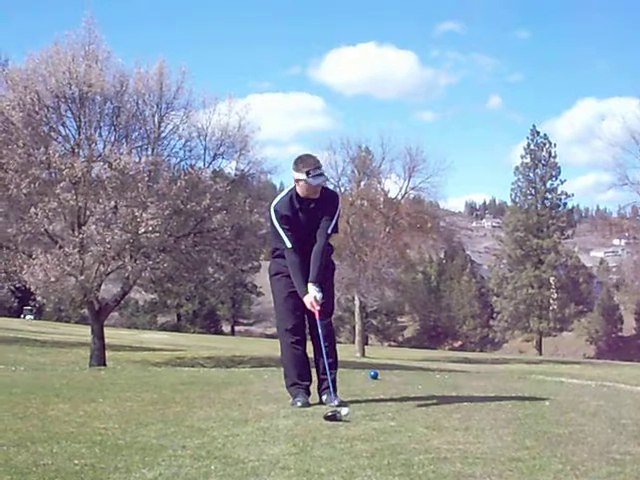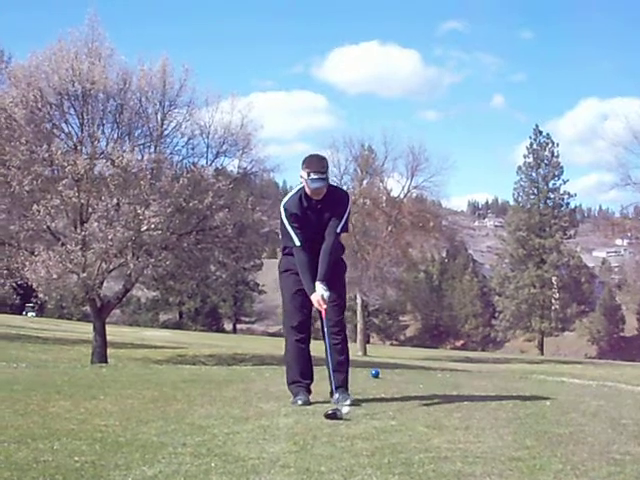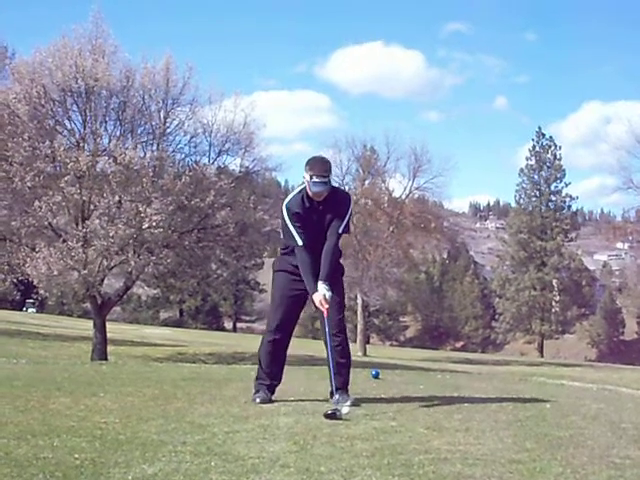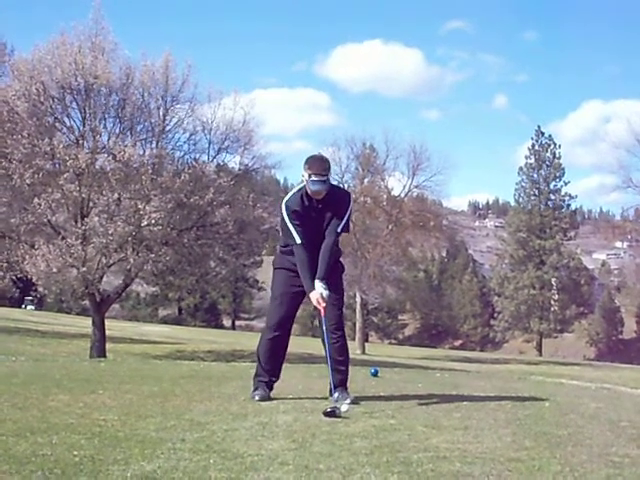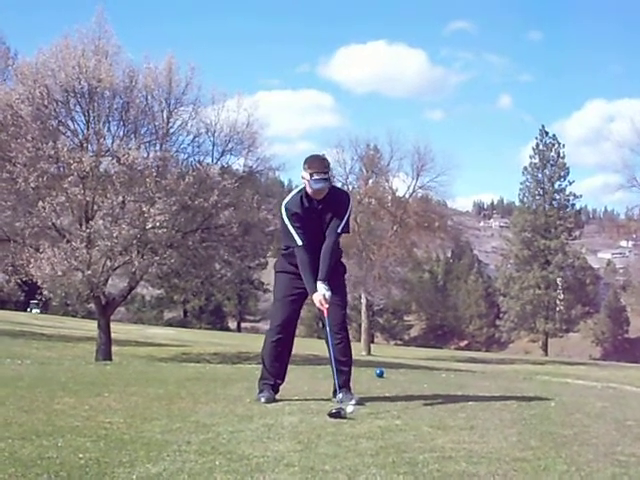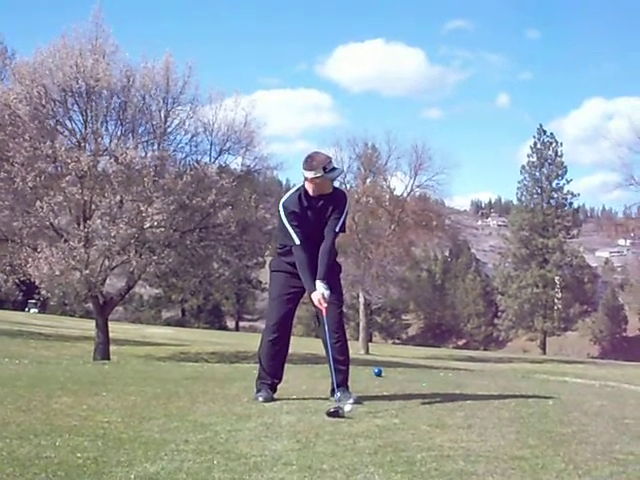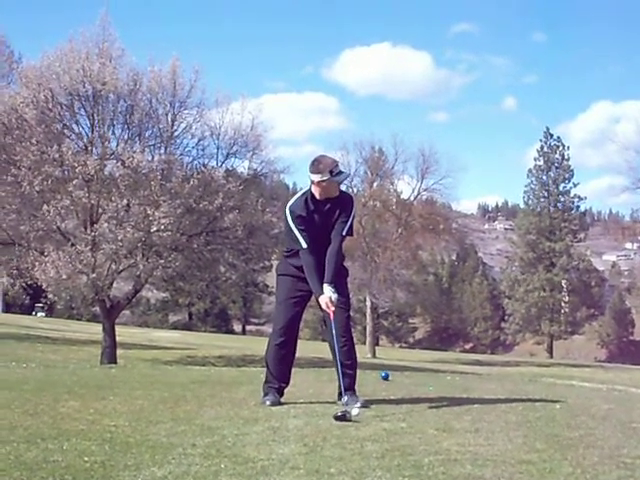
dt=0.5s
person 1, frame 1
left shoulder: (330, 199)
right shoulder: (280, 206)
left elbow: (322, 242)
right elbow: (291, 251)
left wrist: (314, 284)
right wrist: (304, 291)
left hip: (319, 267)
right hip: (286, 268)
left knee: (324, 326)
right knee: (291, 328)
left ankle: (327, 389)
right ankle: (299, 390)
person 1, frame 2
left shoulder: (341, 198)
right shoulder: (290, 204)
left elbow: (330, 241)
right elbow: (299, 249)
left wrist: (321, 282)
right wrist: (311, 290)
left hip: (330, 266)
right hip: (296, 265)
left knee: (335, 324)
right knee: (296, 326)
left ankle: (340, 388)
right ankle: (300, 388)
person 1, frame 3
left shoulder: (342, 200)
right shoulder: (291, 204)
left elbow: (332, 242)
right elbow: (301, 249)
left wrist: (323, 283)
right wrist: (312, 289)
left hip: (328, 268)
right hip: (291, 267)
left knee: (336, 326)
right knee: (277, 325)
left ankle: (340, 389)
right ankle: (264, 386)
person 1, frame 4
left shoulder: (342, 198)
right shoulder: (291, 202)
left elbow: (331, 240)
right elbow: (300, 247)
left wrist: (321, 281)
right wrist: (310, 288)
left hip: (327, 266)
right hip: (292, 264)
left knee: (334, 324)
right knee: (277, 322)
left ankle: (339, 387)
right ankle: (263, 382)
person 1, frame 5
left shoulder: (341, 199)
right shoulder: (291, 204)
left elbow: (331, 241)
right elbow: (301, 249)
left wrist: (322, 282)
right wrist: (312, 289)
left hip: (329, 269)
right hip: (293, 268)
left knee: (338, 325)
right knee: (280, 324)
left ankle: (343, 388)
right ankle: (268, 385)
person 1, frame 6
left shoulder: (338, 198)
right shoulder: (289, 203)
left elbow: (329, 241)
right elbow: (299, 248)
left wrist: (321, 281)
right wrist: (310, 288)
left hip: (325, 267)
right hip: (288, 266)
left knee: (335, 324)
right knee: (277, 323)
left ankle: (341, 387)
right ankle: (265, 385)
person 1, frame 7
left shoulder: (345, 201)
right shoulder: (296, 207)
left elbow: (335, 244)
right elbow: (306, 252)
left wrist: (328, 285)
right wrist: (318, 292)
left hip: (332, 271)
right hip: (295, 270)
left knee: (342, 328)
right knee: (283, 327)
left ankle: (348, 391)
right ankle: (273, 389)
